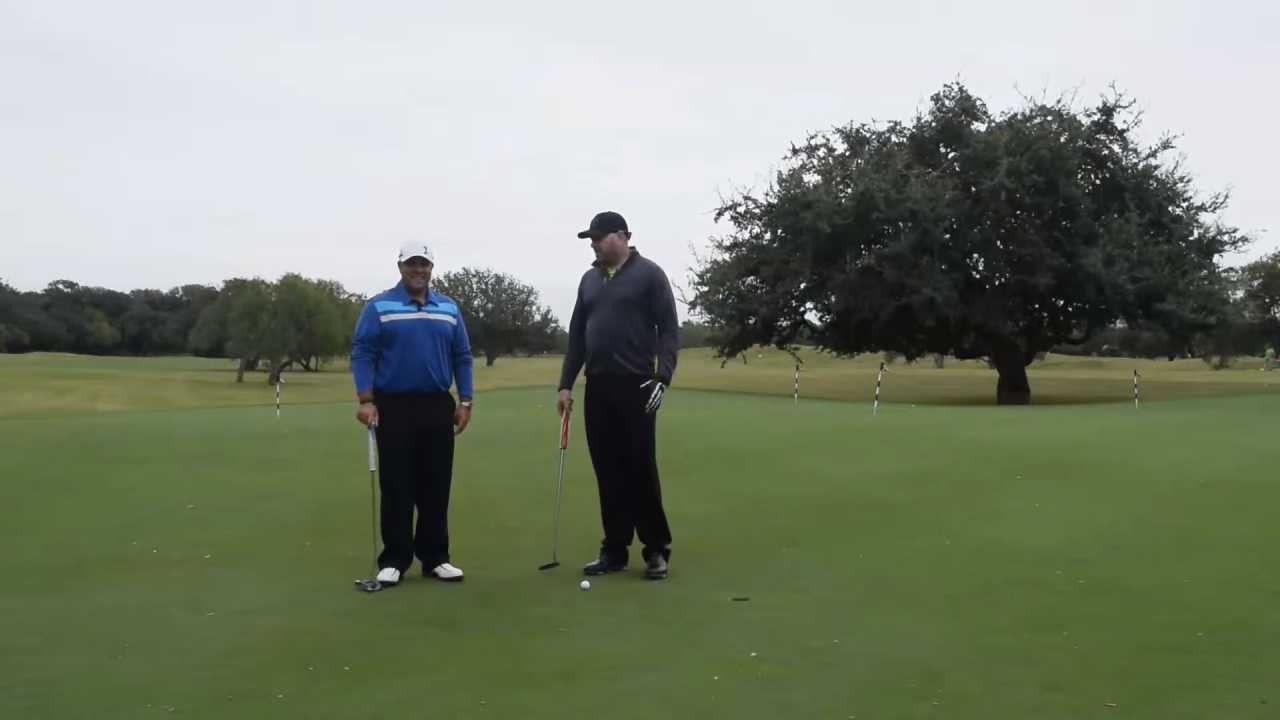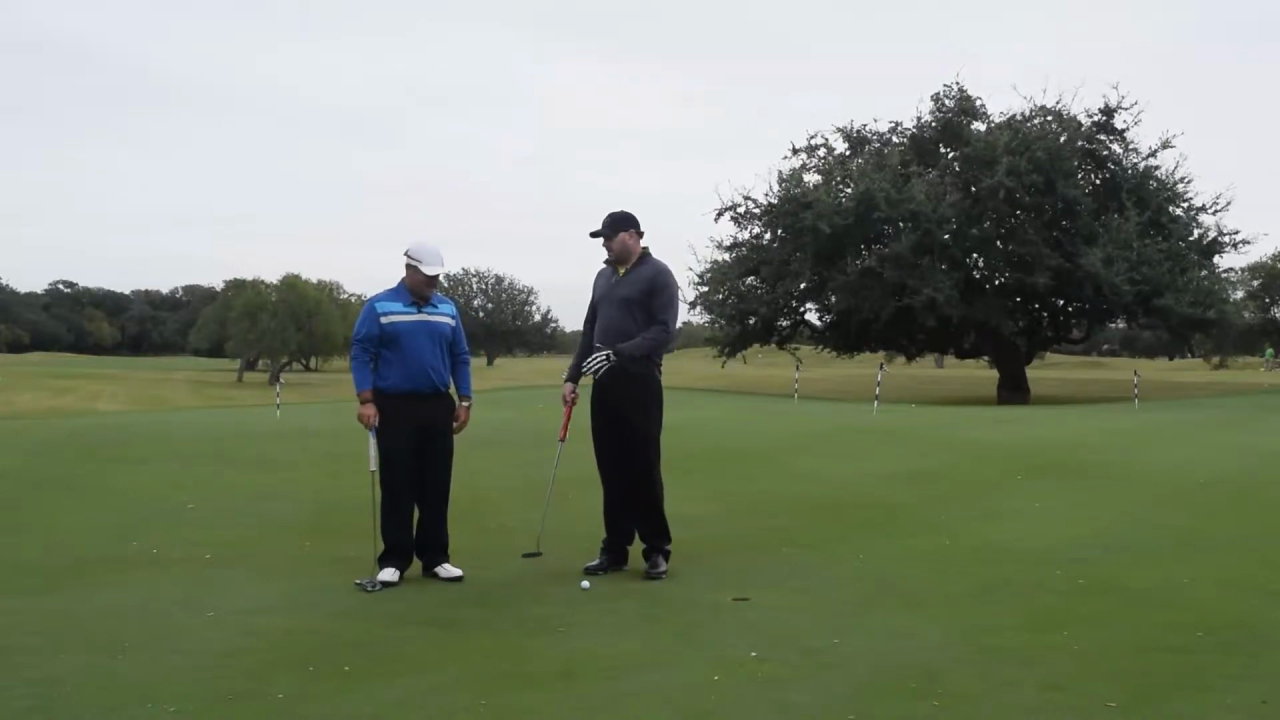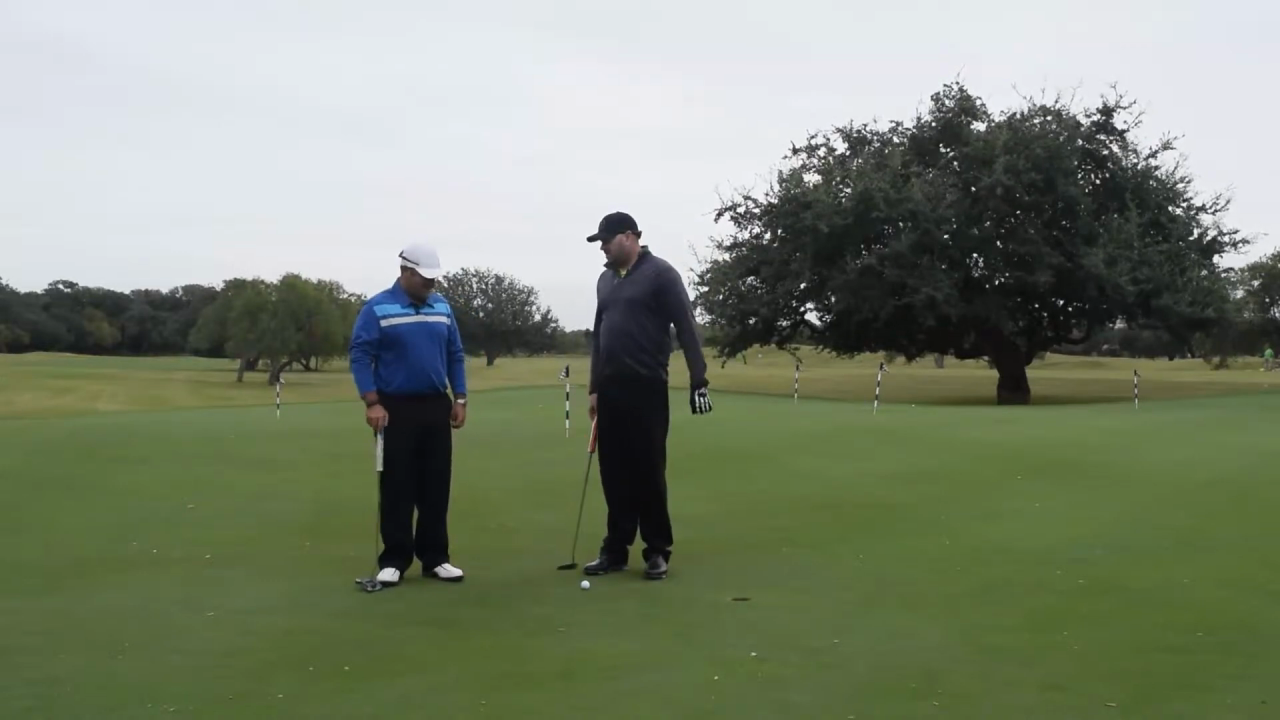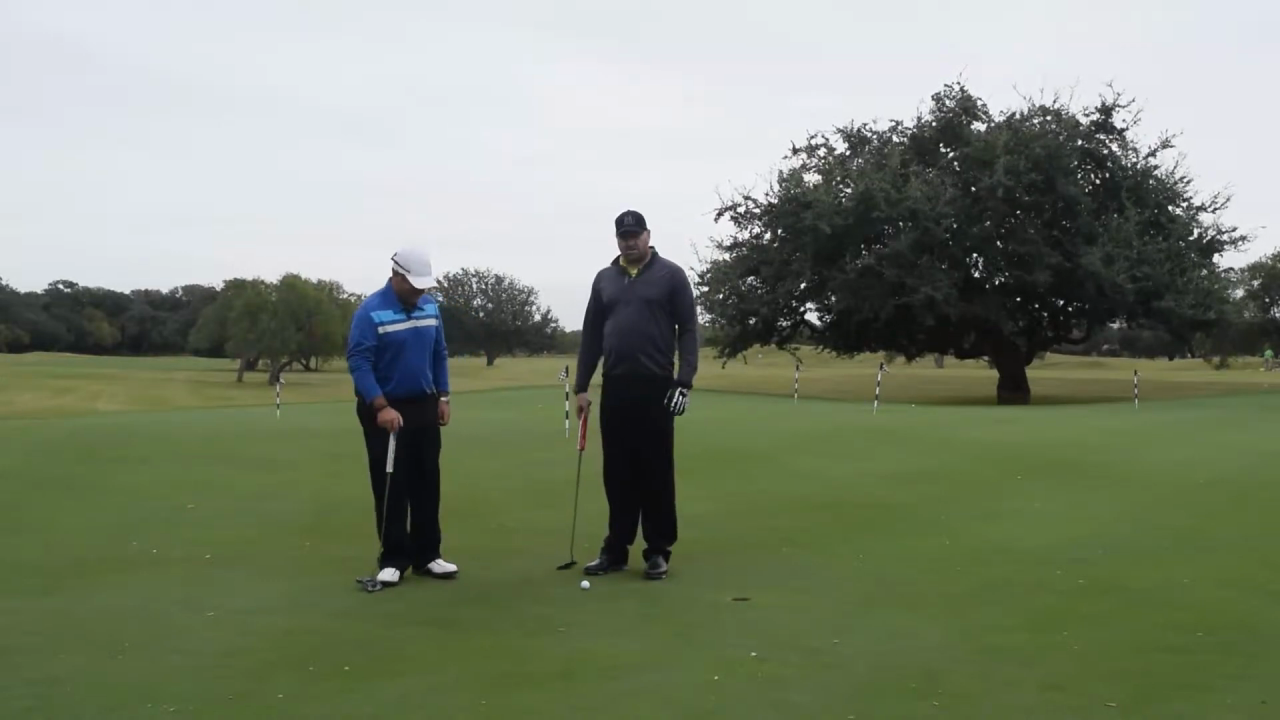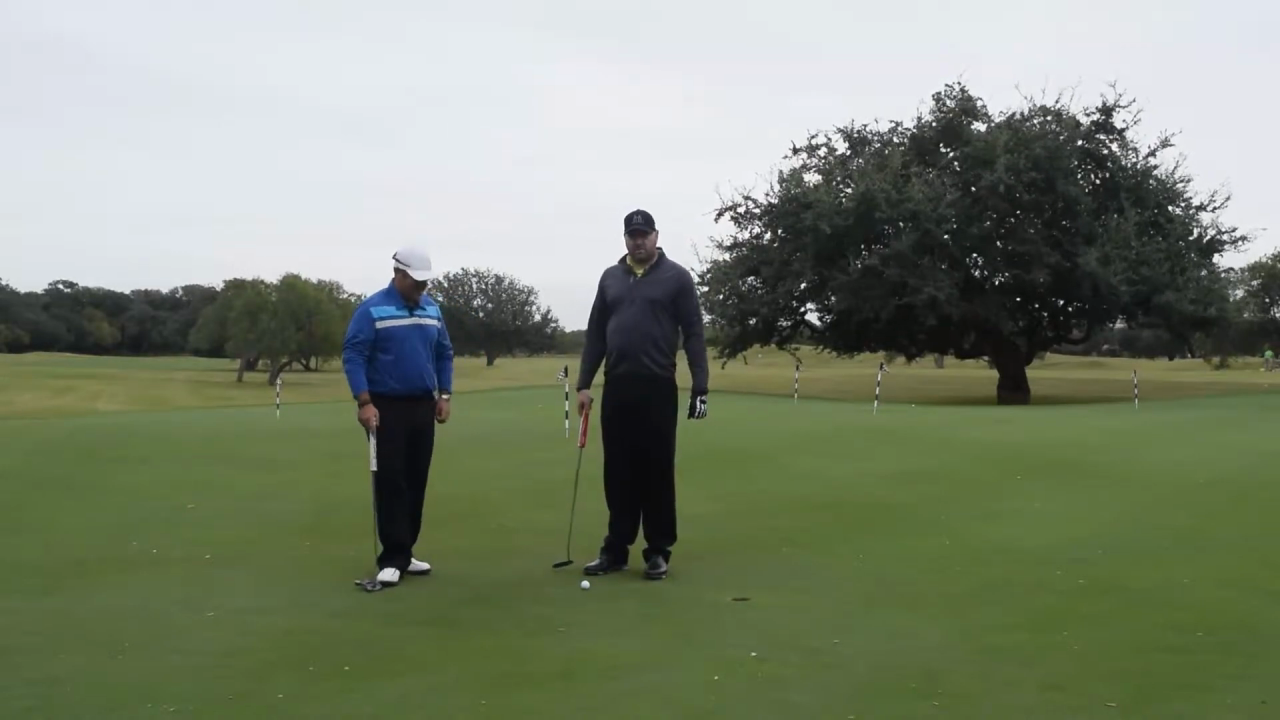
dt=0.5s
person 1, frame 1
left shoulder: (649, 274)
right shoulder: (589, 279)
left elbow: (669, 329)
right elbow: (577, 335)
left wrist: (662, 377)
right wrist: (566, 384)
left hip: (635, 386)
right hip: (597, 386)
left knee: (640, 469)
right knee: (607, 471)
left ankle: (657, 548)
right ankle: (614, 548)
person 1, frame 2
left shoulder: (657, 274)
right shoulder: (603, 277)
left elbow: (663, 332)
right elbow: (590, 330)
left wrist: (617, 355)
right wrist: (573, 376)
left hip: (639, 385)
right hip: (605, 387)
left knee: (643, 469)
right knee: (612, 471)
left ankle: (657, 549)
right ankle: (615, 548)
person 1, frame 3
left shoulder: (660, 273)
right shoulder: (606, 278)
left elbow: (686, 328)
left wrist: (698, 381)
right wrist: (594, 387)
left hip: (647, 387)
right hip: (611, 388)
left knee: (648, 470)
right knee: (614, 472)
left ankle: (657, 550)
right ankle: (616, 548)
person 1, frame 4
left shoulder: (670, 275)
right shoulder: (604, 279)
left elbow: (688, 331)
right elbow: (591, 335)
left wrist: (684, 382)
right wrist: (581, 386)
left hip: (655, 386)
right hip: (614, 387)
left knee: (656, 470)
right knee: (617, 471)
left ankle: (658, 550)
right ankle: (616, 548)
person 1, frame 5
left shoulder: (676, 277)
right shoulder: (610, 277)
left elbow: (694, 335)
right elbow: (596, 333)
left wrist: (700, 387)
right wrist: (584, 383)
left hip: (658, 387)
right hip: (616, 386)
left knee: (657, 470)
right knee: (618, 471)
left ankle: (658, 550)
right ankle: (616, 549)
person 2, frame 1
left shoulder: (449, 308)
right shoulder: (379, 306)
left elbow: (462, 357)
right elbow: (362, 354)
left wrist: (465, 401)
right wrist: (366, 399)
left hip: (438, 406)
right hip: (394, 406)
left knee: (436, 486)
right knee: (396, 486)
left ankle: (435, 557)
right ankle: (394, 560)
person 2, frame 2
left shoulder: (447, 309)
right shoulder: (379, 306)
left elbow: (460, 357)
right elbow: (360, 354)
left wrist: (464, 400)
right wrist: (366, 401)
left hip: (437, 406)
right hip: (394, 407)
left knee: (436, 486)
right knee: (397, 486)
left ankle: (435, 557)
right ankle: (394, 560)
person 2, frame 3
left shoulder: (442, 307)
right shoulder: (378, 308)
left elbow: (455, 355)
right elbow: (360, 357)
left wrist: (460, 398)
right wrist: (372, 403)
left hip: (435, 406)
right hip: (394, 408)
left knee: (436, 486)
right knee: (397, 487)
left ankle: (435, 557)
right ankle: (394, 560)
person 2, frame 4
left shoulder: (430, 307)
right shoulder: (370, 312)
left elbow: (439, 354)
right elbow: (359, 363)
left wrist: (443, 397)
right wrist: (382, 407)
left hip: (423, 406)
right hip: (384, 410)
left knee: (427, 482)
right knee: (391, 486)
left ankle: (427, 554)
right ankle: (394, 559)
person 2, frame 5
left shoulder: (432, 309)
right shoulder: (372, 309)
left elbow: (444, 354)
right elbow: (353, 357)
left wrist: (444, 395)
right wrist: (365, 402)
left hip: (422, 407)
right hip: (386, 408)
left knee: (416, 484)
right knee: (390, 484)
left ankle: (405, 552)
right ankle: (393, 558)
